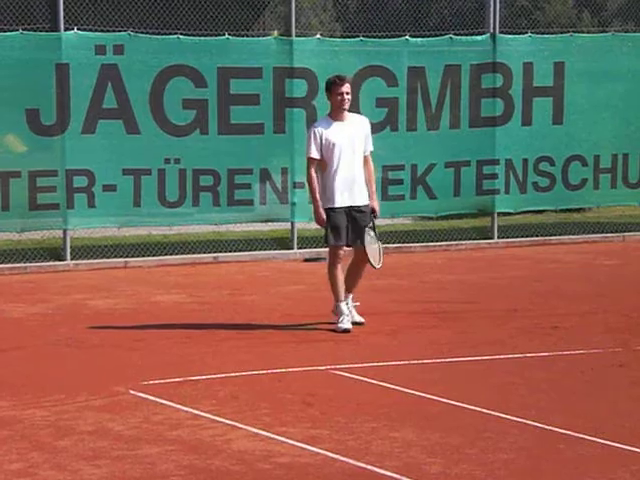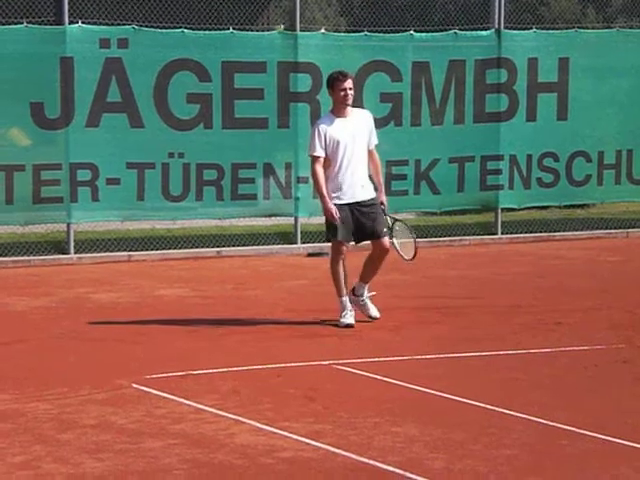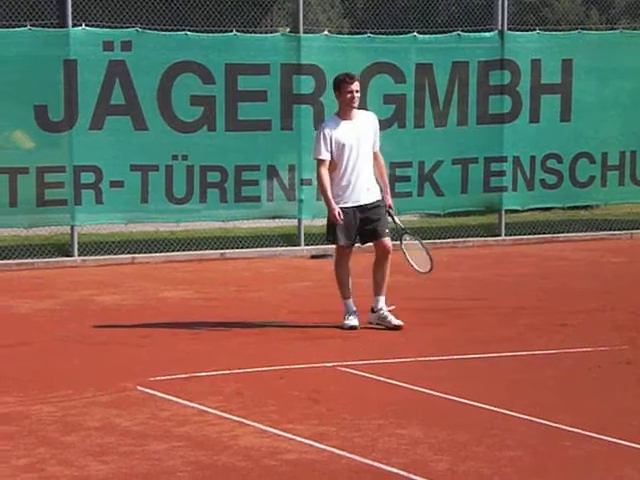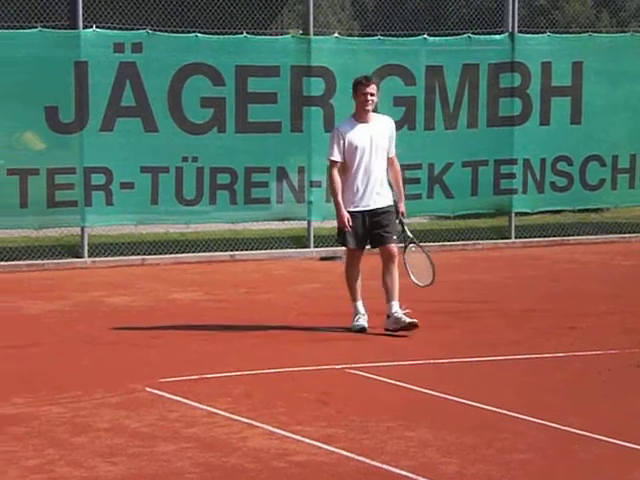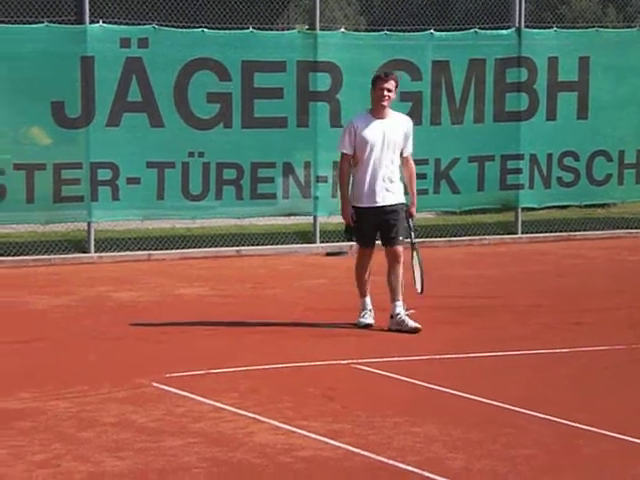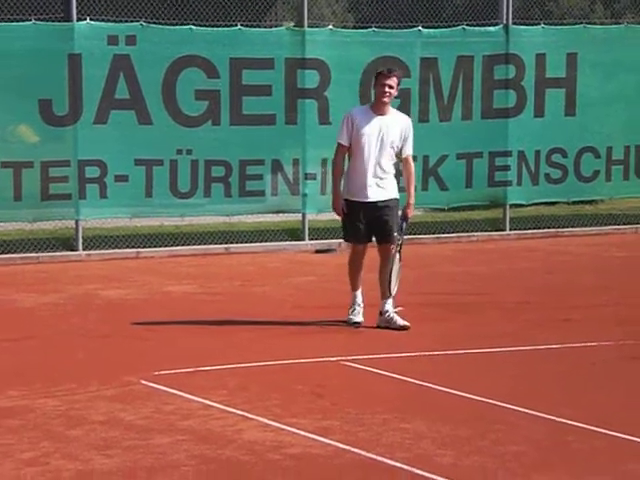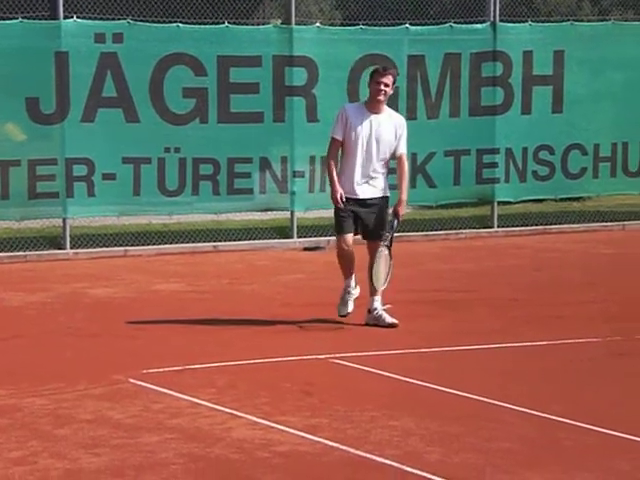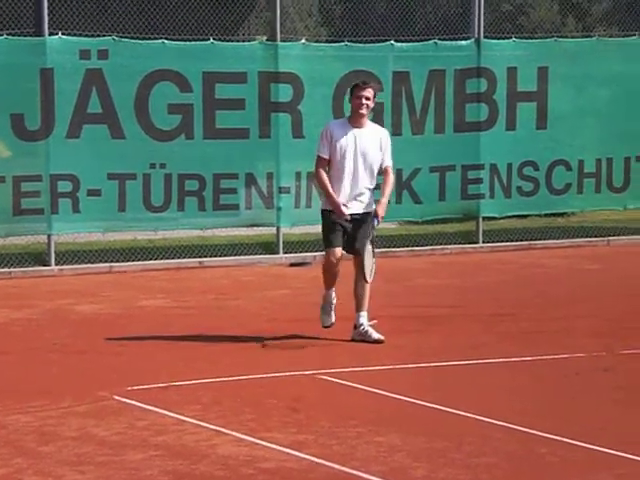
dt=0.2s
person 1, frame 1
left shoulder: (362, 123)
right shoulder: (319, 129)
left elbow: (367, 161)
right elbow: (312, 169)
left wrist: (373, 196)
right wrist: (317, 205)
left hip: (360, 201)
right hip: (334, 203)
left knee: (363, 255)
right knee: (337, 255)
left ankle: (346, 302)
right ankle: (342, 311)
person 1, frame 2
left shoulder: (365, 117)
right shoulder: (322, 126)
right elbow: (317, 166)
left wrist: (381, 189)
right wrist: (325, 201)
left hip: (366, 196)
right hip: (339, 200)
left knee: (382, 246)
right knee: (339, 251)
left ankle: (360, 291)
right ankle: (346, 307)
person 1, frame 3
left shoulder: (370, 119)
right shoulder: (327, 129)
right elbow: (322, 169)
left wrist: (387, 192)
right wrist: (330, 204)
left hip: (371, 199)
right hip: (344, 203)
left knee: (384, 248)
right knee: (343, 254)
left ankle: (378, 309)
right ankle: (350, 310)
person 1, frame 4
left shoulder: (387, 124)
right shoulder: (342, 130)
left elbow: (392, 163)
right elbow: (334, 171)
left wrist: (401, 199)
right wrist: (339, 208)
left hip: (383, 203)
right hip: (354, 207)
left knee: (391, 254)
right knee: (353, 257)
left ankle: (393, 314)
right ankle: (359, 312)
person 1, frame 5
left shoulder: (404, 123)
right shoulder: (356, 124)
left elbow: (407, 163)
right elbow: (345, 165)
left wrist: (413, 200)
right wrist: (345, 203)
left hip: (394, 201)
right hip: (362, 202)
left knee: (396, 255)
right knee: (364, 255)
left ankle: (397, 314)
right ankle: (366, 308)
person 1, frame 6
left shoulder: (403, 122)
right shoulder: (354, 116)
left elbow: (407, 162)
right elbow: (339, 156)
left wrist: (411, 200)
right wrist: (336, 193)
left hip: (387, 198)
right hip: (355, 197)
left knee: (388, 252)
right knee: (357, 252)
left ankle: (386, 311)
right ankle: (356, 302)
person 1, frame 7
left shoulder: (397, 121)
right shoulder: (348, 112)
left elbow: (401, 161)
right elbow: (333, 151)
left wrist: (402, 198)
right wrist: (334, 184)
left hip: (377, 195)
right hip: (347, 194)
left knee: (376, 249)
right knee: (345, 245)
left ankle: (375, 308)
right ankle: (349, 286)
person 1, frame 8
left shoulder: (381, 135)
right shoulder: (332, 129)
left elbow: (387, 173)
right elbow: (320, 168)
left wrist: (383, 202)
right wrist: (333, 199)
left hip: (364, 211)
right hip: (335, 209)
left knee: (363, 265)
right knee: (333, 257)
left ankle: (361, 324)
right ankle: (329, 296)
